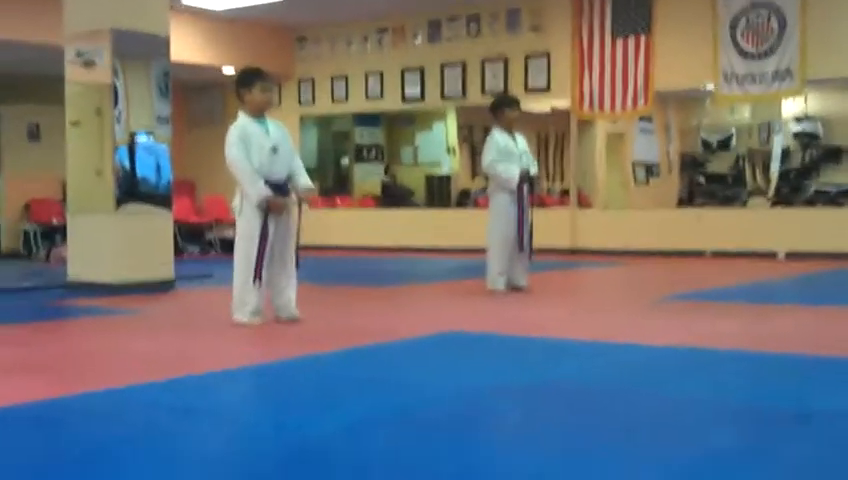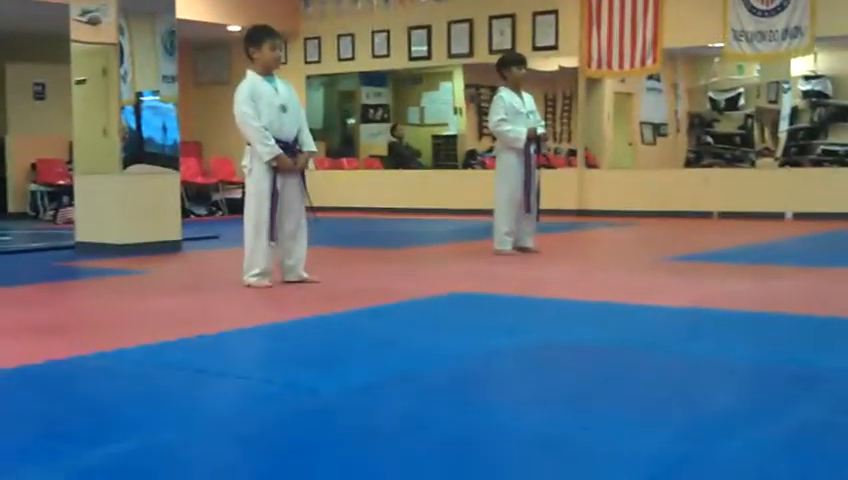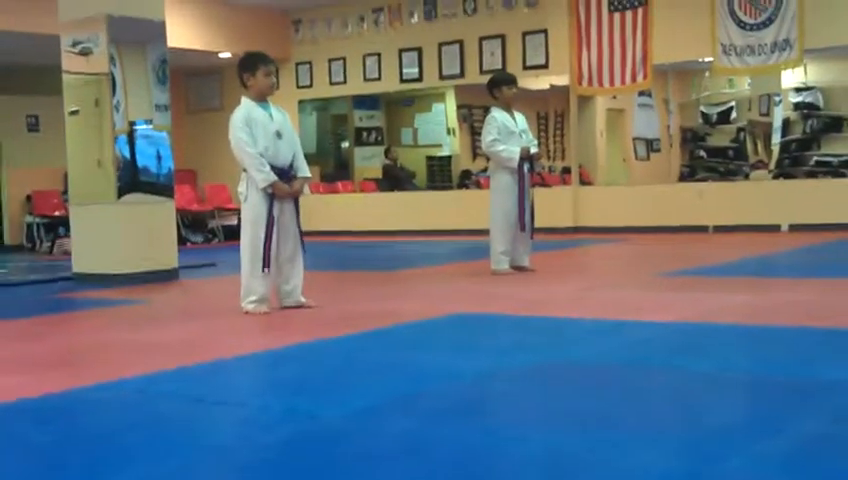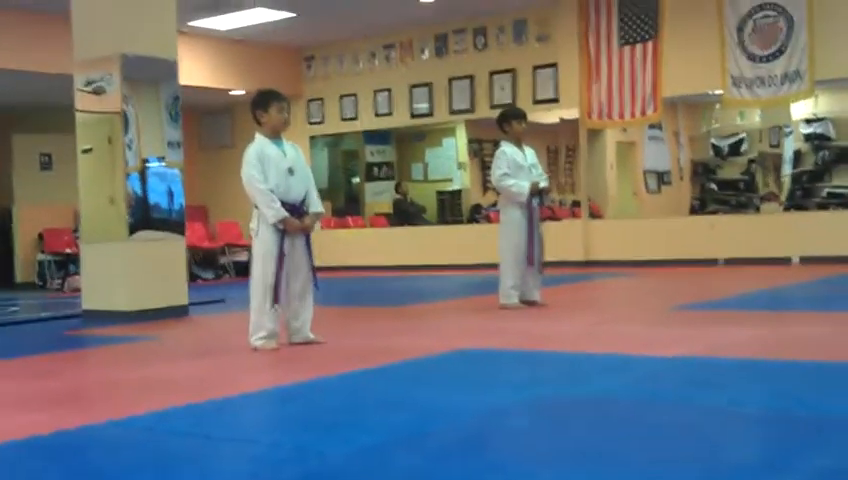
dt=0.4s
person 1, frame 1
left shoulder: (278, 128)
right shoulder: (238, 130)
left elbow: (292, 159)
right elbow: (241, 168)
left wrist: (304, 186)
right wrist: (267, 197)
left hip: (283, 200)
right hip: (254, 203)
left knee: (284, 258)
right knee: (251, 257)
left ankle: (285, 310)
right ankle: (246, 311)
person 1, frame 2
left shoulder: (286, 87)
right shoulder: (247, 88)
left elbow: (300, 120)
right elbow: (251, 127)
left wrist: (306, 151)
right wrist: (277, 156)
left hip: (292, 160)
right hip: (263, 161)
left knee: (294, 217)
right knee: (260, 217)
left ankle: (294, 270)
right ankle: (256, 273)
person 1, frame 3
left shoulder: (280, 113)
right shoulder: (242, 115)
left elbow: (294, 146)
right elbow: (247, 153)
left wrist: (300, 177)
right wrist: (272, 182)
left hip: (287, 185)
right hip: (259, 187)
left knee: (290, 242)
right knee: (257, 243)
left ankle: (291, 295)
right ankle: (254, 299)
person 1, frame 4
left shoulder: (294, 149)
right shoulder: (255, 151)
left elbow: (308, 182)
right elbow: (258, 189)
left wrist: (313, 213)
right wrist: (283, 218)
left hip: (299, 222)
right hip: (271, 223)
left knee: (301, 278)
right knee: (267, 279)
left ankle: (300, 331)
right ankle: (262, 335)
person 2, frame 1
left shoulder: (521, 139)
right shoulder: (494, 139)
left elbow: (530, 163)
right elbow: (489, 165)
left wrist: (532, 174)
right wrist: (516, 175)
left hip: (520, 194)
right hip: (503, 193)
left knee: (521, 237)
right knee: (501, 238)
left ankle: (517, 279)
right ankle: (497, 282)
person 2, frame 2
left shoulder: (528, 98)
right shoulder: (501, 98)
left elbow: (538, 122)
right elbow: (496, 125)
left wrist: (539, 133)
right wrist: (524, 134)
left hip: (528, 153)
right hip: (510, 153)
left knee: (529, 197)
right knee: (509, 198)
left ankle: (524, 241)
right ankle: (503, 243)
person 2, frame 3
left shoulder: (520, 117)
right shoulder: (494, 118)
left elbow: (530, 141)
right elbow: (489, 146)
left wrist: (533, 152)
right wrist: (517, 153)
left hip: (521, 172)
right hip: (504, 173)
left knee: (524, 216)
right knee: (504, 217)
left ankle: (520, 259)
right ankle: (500, 262)
person 2, frame 4
left shoulder: (530, 152)
right shoulder: (503, 152)
left elbow: (540, 175)
right elbow: (499, 180)
left wrist: (542, 186)
right wrist: (526, 188)
left hip: (531, 206)
right hip: (513, 207)
left knee: (532, 250)
right knee: (513, 251)
left ankle: (530, 294)
right ankle: (509, 297)
